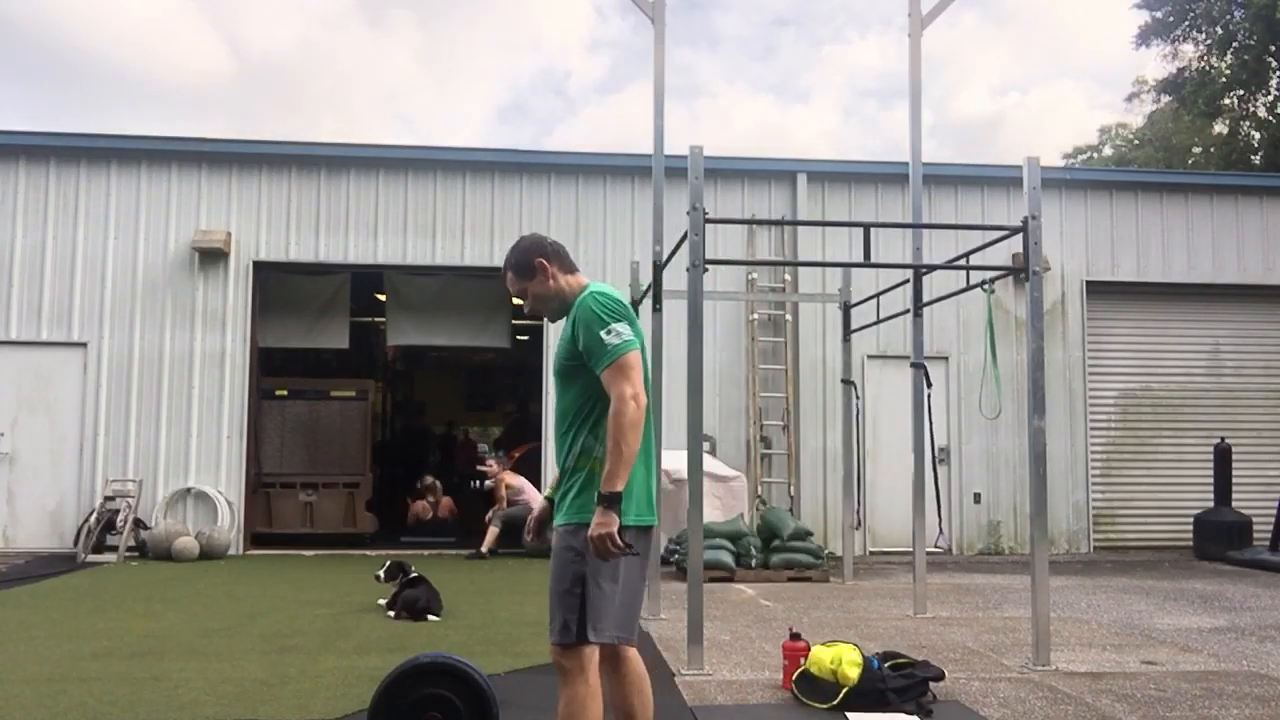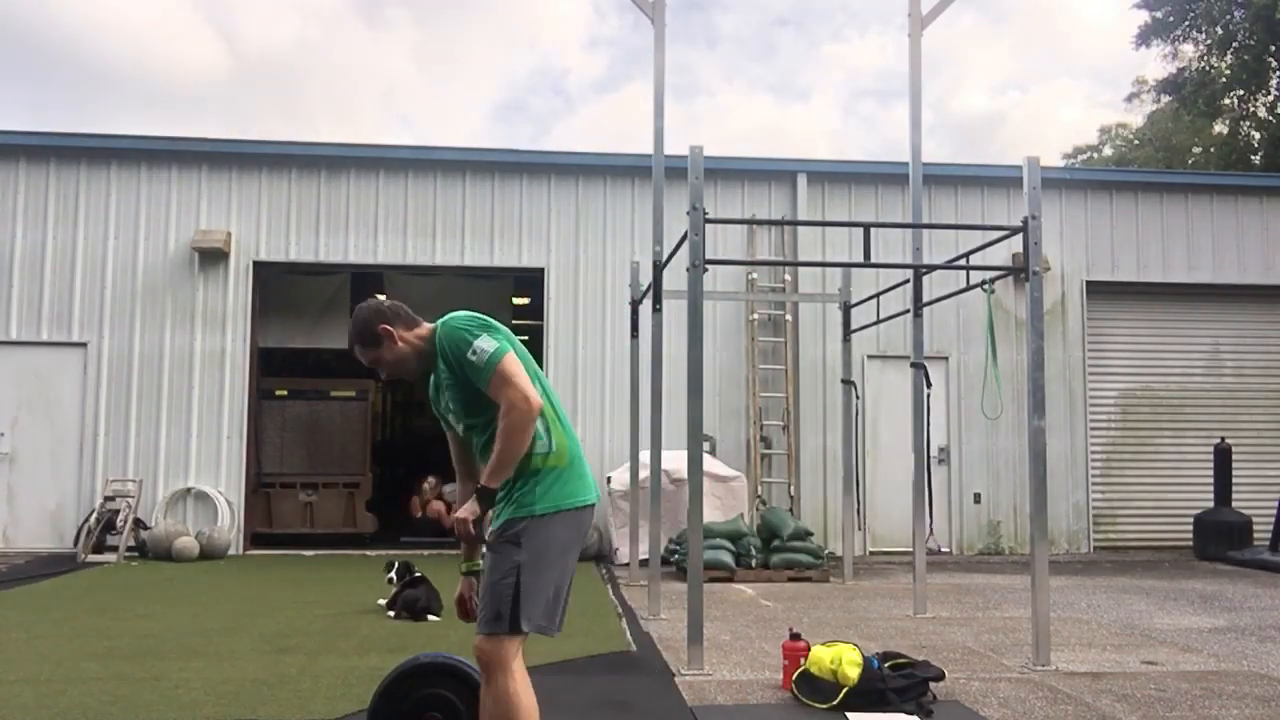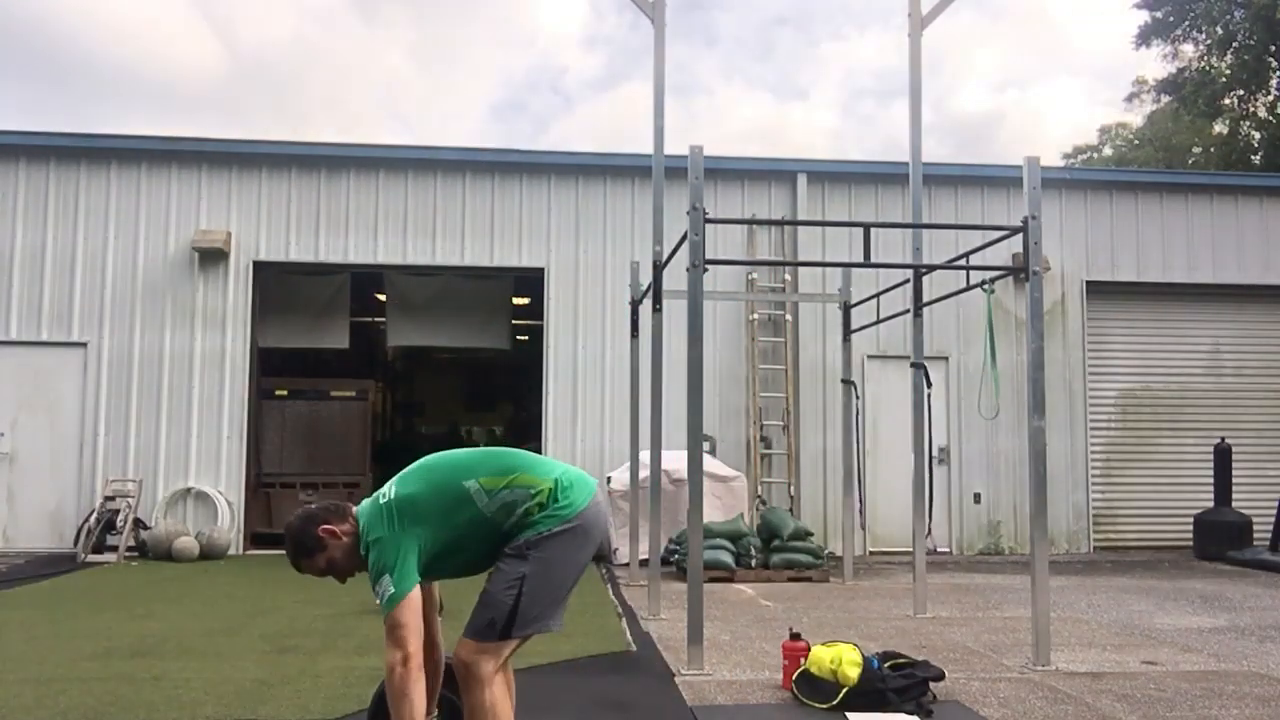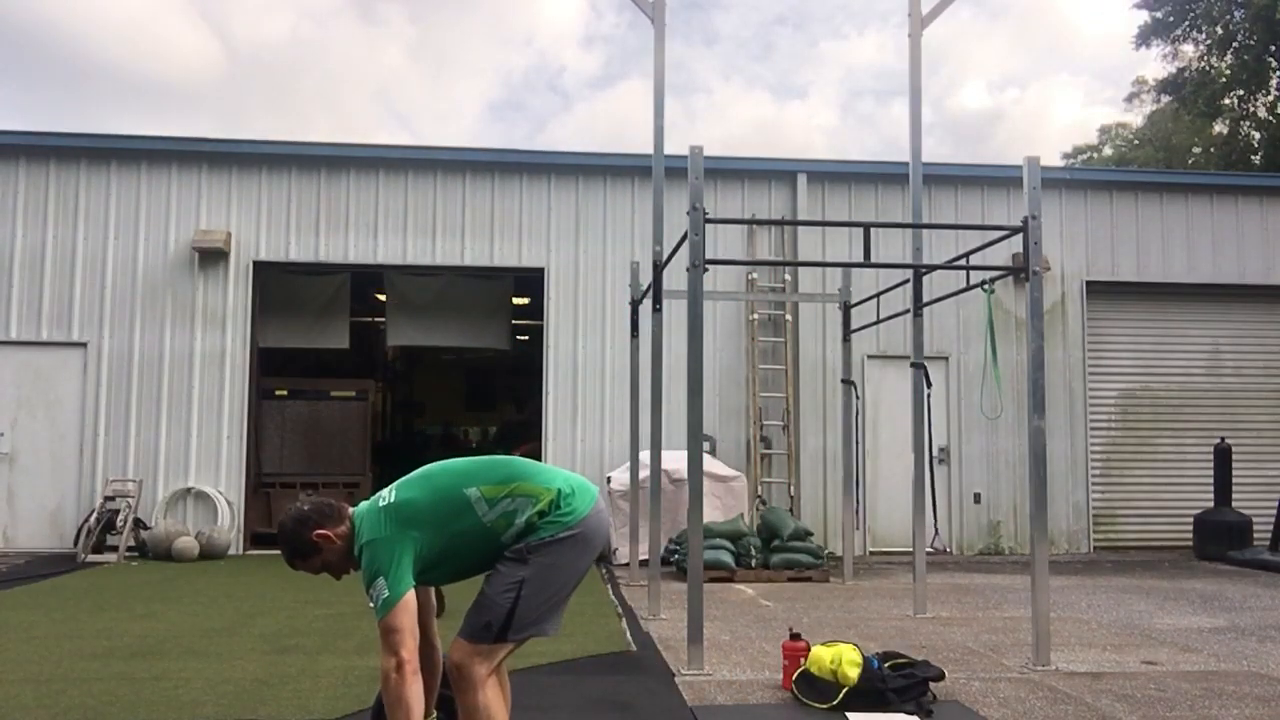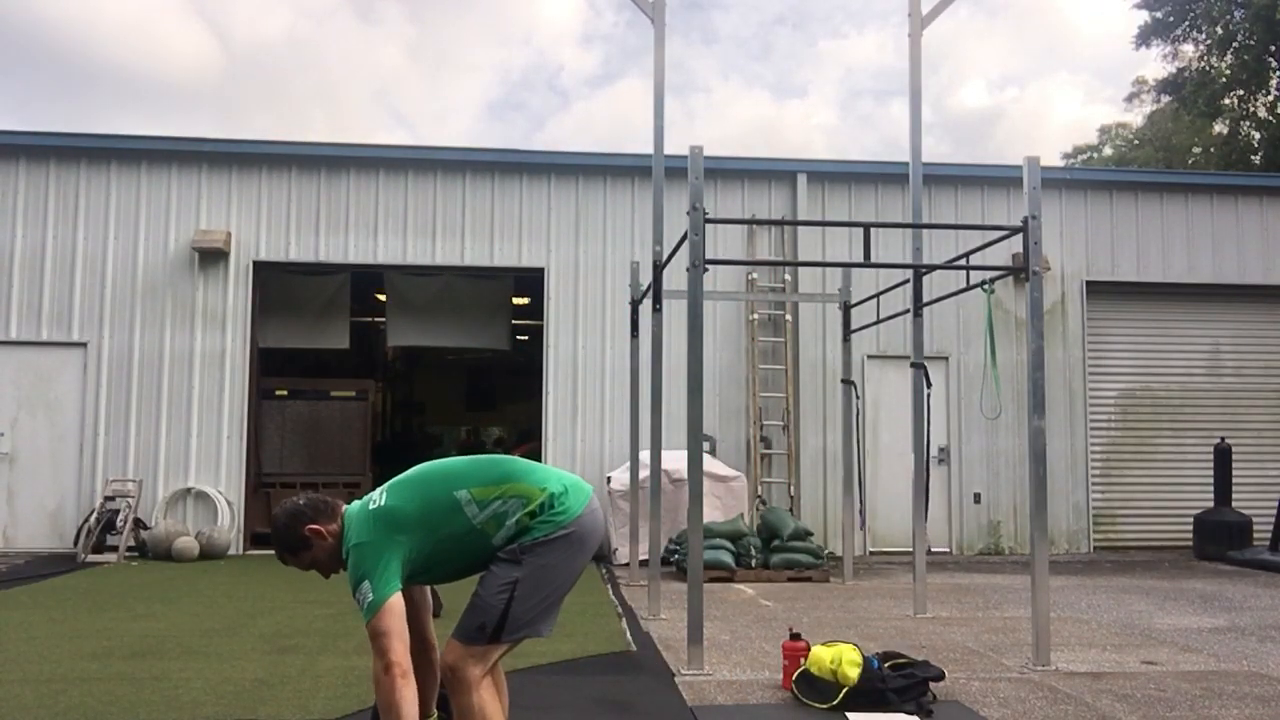
dt=1s
person 1, frame 1
left shoulder: (595, 305)
right shoulder: (586, 315)
left elbow: (630, 401)
left wrist: (608, 503)
right wrist: (551, 499)
left hip: (596, 510)
right hip: (595, 505)
left knee: (574, 655)
right knee: (615, 646)
person 1, frame 2
left shoulder: (458, 332)
right shoulder: (440, 384)
left elbow: (525, 402)
right elbow: (468, 472)
left wrist: (483, 497)
right wrist: (470, 567)
left hip: (549, 498)
right hip: (527, 501)
left knee: (497, 649)
right knee: (494, 650)
person 1, frame 3
left shoulder: (385, 535)
right shoulder: (395, 518)
left elbow: (405, 660)
right elbow: (425, 641)
left hip: (563, 514)
right hip: (575, 506)
left knee: (476, 661)
right knee: (490, 653)
person 1, frame 4
left shoulder: (381, 540)
right shoulder: (392, 521)
left elbow: (401, 663)
right elbow: (423, 645)
left hip: (563, 521)
right hip: (575, 510)
left knee: (469, 663)
right knee: (484, 654)
person 1, frame 5
left shoulder: (369, 541)
right shoulder: (383, 521)
left elbow: (394, 666)
right elbow: (421, 645)
left hip: (556, 520)
right hip: (570, 509)
left knee: (463, 666)
right knee: (479, 656)
